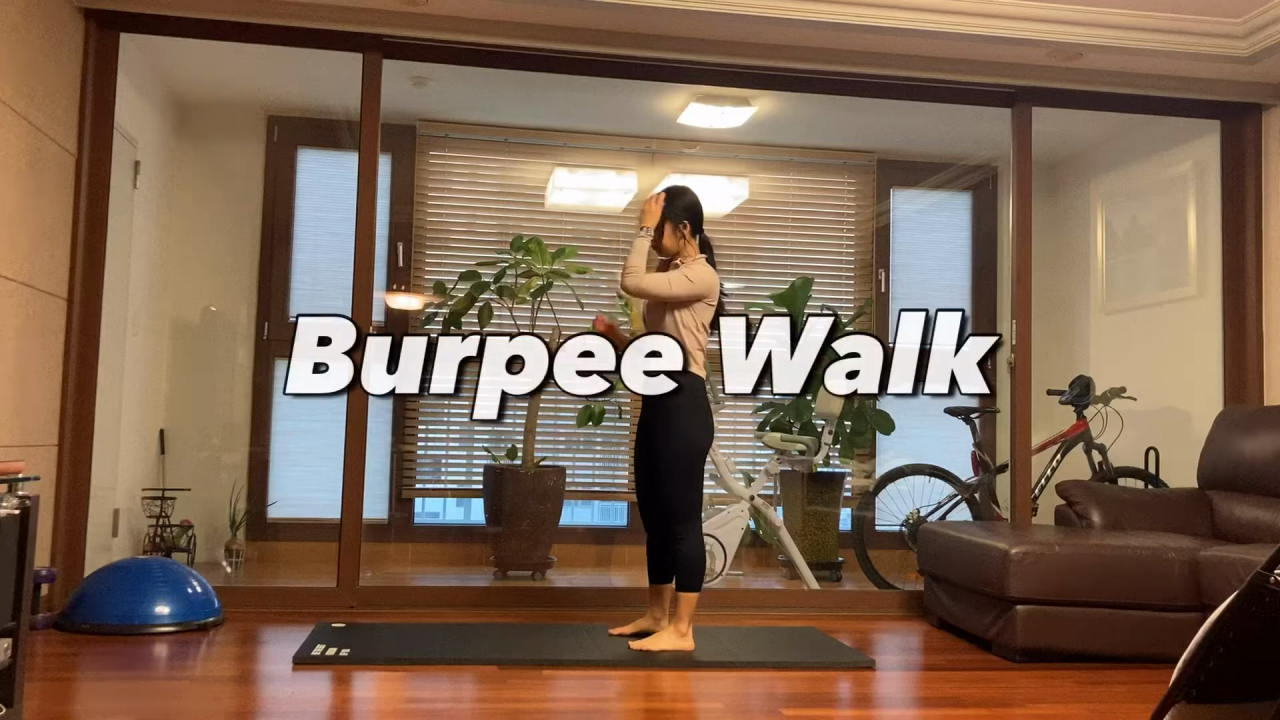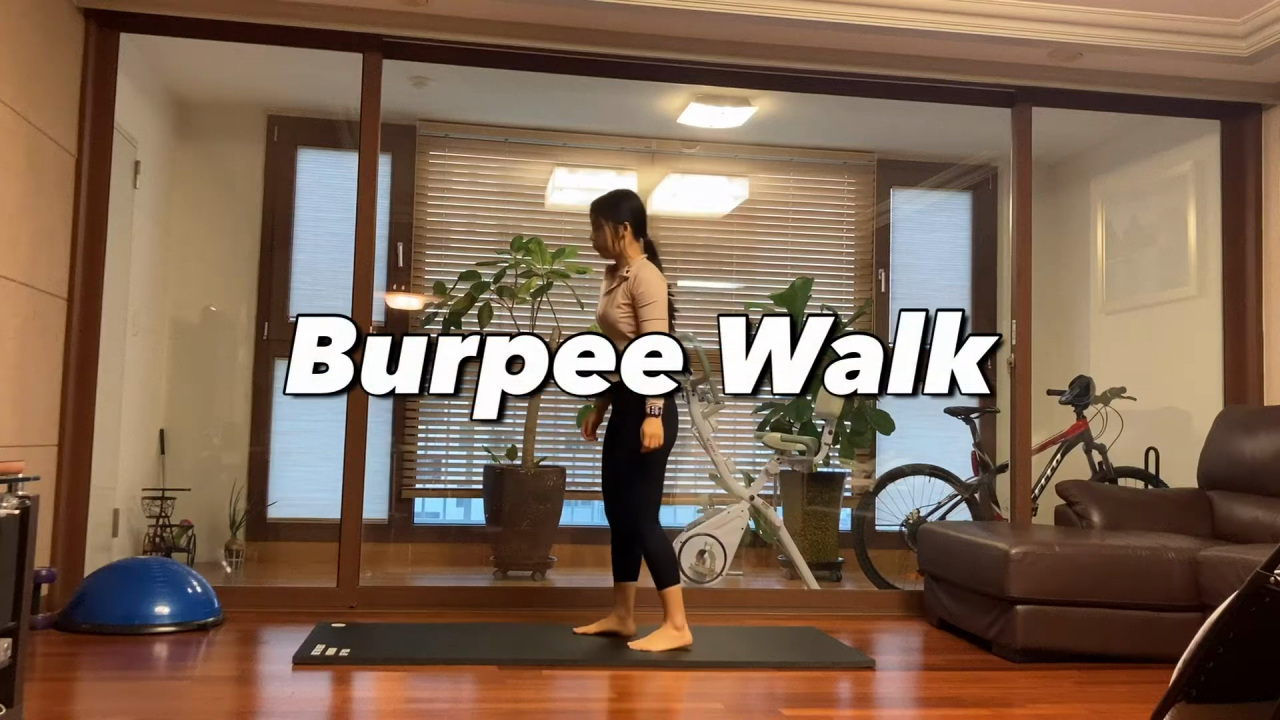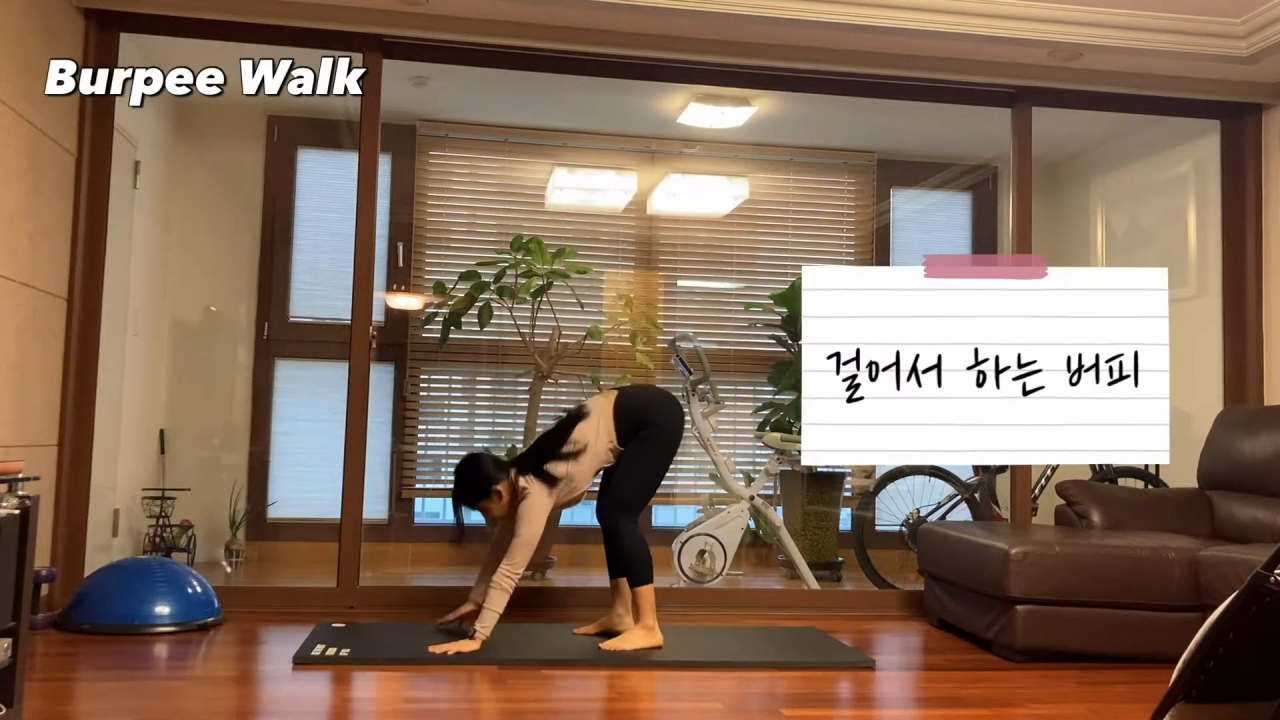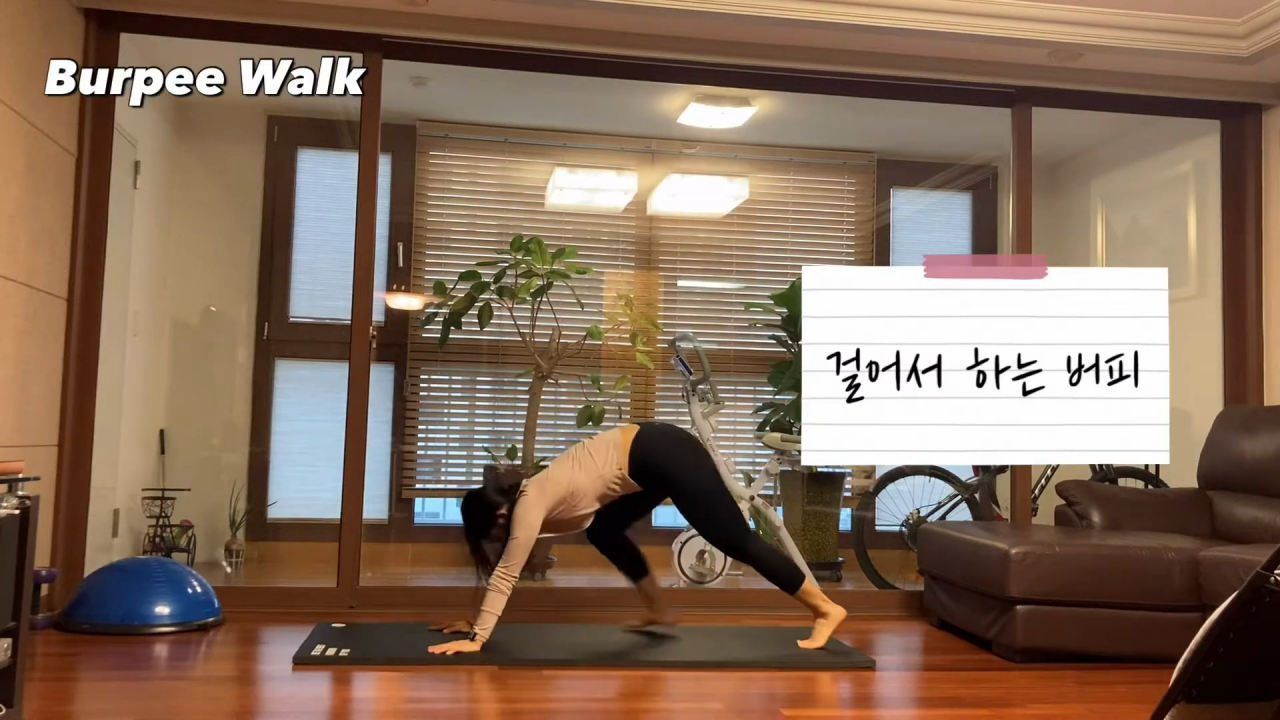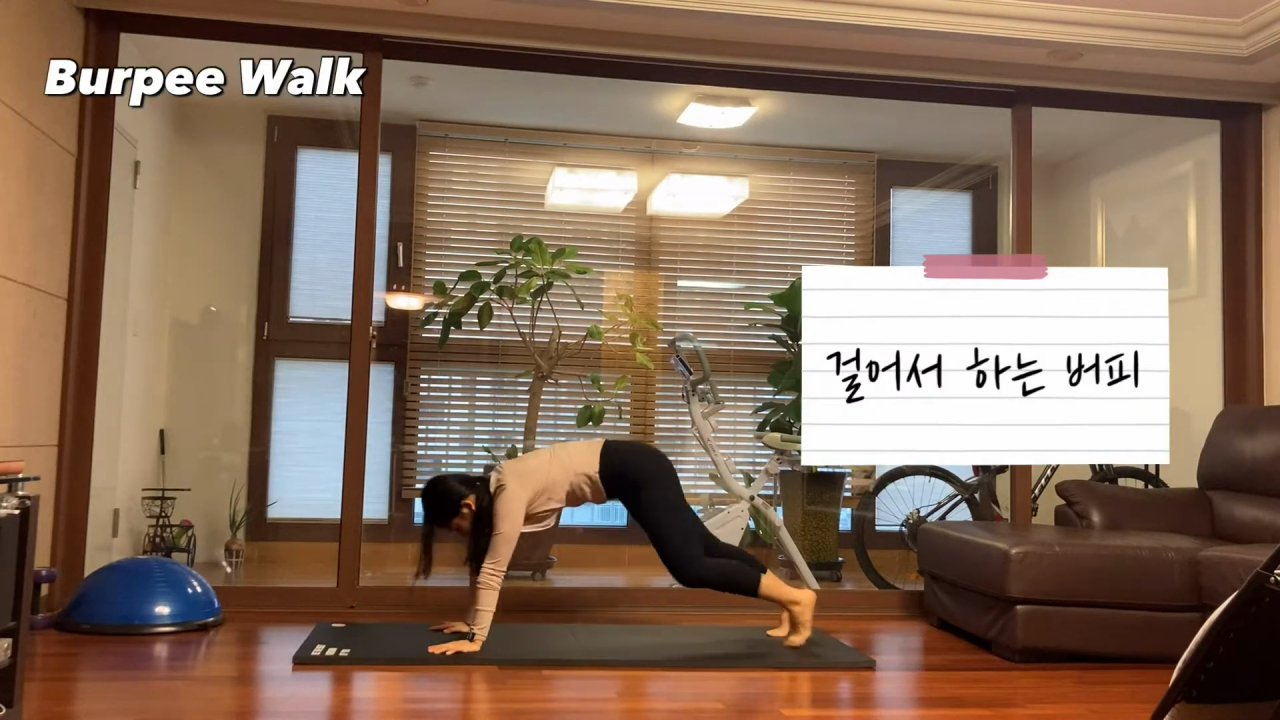
dt=1s
person 1, frame 1
left shoulder: (701, 275)
right shoulder: (670, 275)
left elbow: (631, 283)
left wrist: (643, 230)
right wrist: (619, 338)
left hip: (683, 403)
right hip: (656, 402)
left knee: (681, 518)
right knee: (654, 517)
left ankle: (681, 629)
right ankle: (657, 615)
person 1, frame 2
left shoulder: (646, 278)
right shoulder: (615, 278)
left wrist: (654, 415)
right wrist: (599, 407)
left hip: (645, 407)
right hip: (623, 406)
left knee: (641, 517)
right knee: (619, 515)
left ankle: (676, 625)
right ankle: (621, 616)
person 1, frame 3
left shoulder: (534, 493)
right shoulder: (519, 480)
left elbow: (510, 570)
right elbow: (502, 548)
left wrist: (477, 636)
right wrist: (475, 601)
left hip: (655, 418)
right hip: (634, 416)
left knee: (616, 516)
right knee: (610, 514)
left ankle: (647, 627)
right ankle: (622, 615)
person 1, frame 4
left shoulder: (529, 504)
right shoulder: (528, 499)
left elbow: (506, 575)
right elbow: (506, 573)
left wrist: (476, 638)
right wrist: (475, 623)
left hip: (665, 456)
right hip: (654, 451)
left knee: (737, 541)
right knee: (603, 529)
left ankle: (826, 609)
right ankle: (657, 608)
person 1, frame 5
left shoulder: (508, 494)
right shoulder: (491, 490)
left elbow: (494, 569)
right elbow: (486, 564)
left wrist: (476, 637)
right wrist: (472, 620)
left hip: (638, 469)
right hip: (629, 472)
left knee: (689, 566)
right knee: (704, 549)
left ankle: (795, 598)
right ankle: (787, 599)
